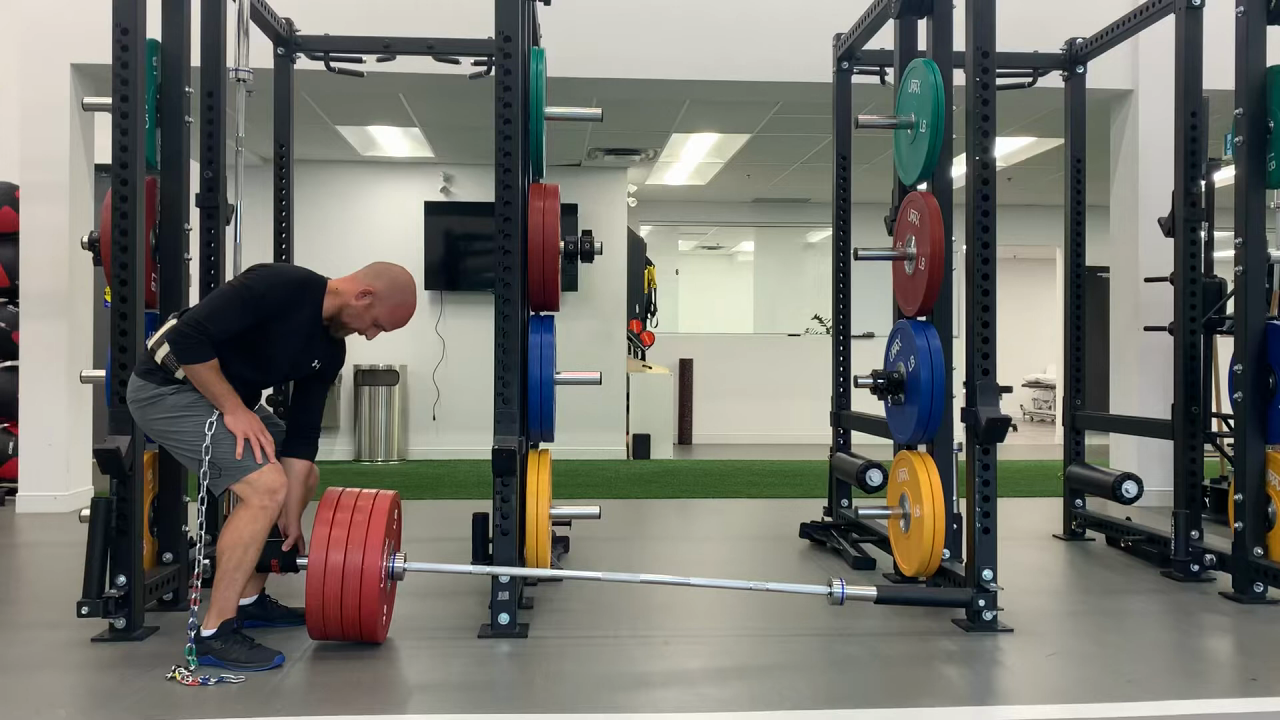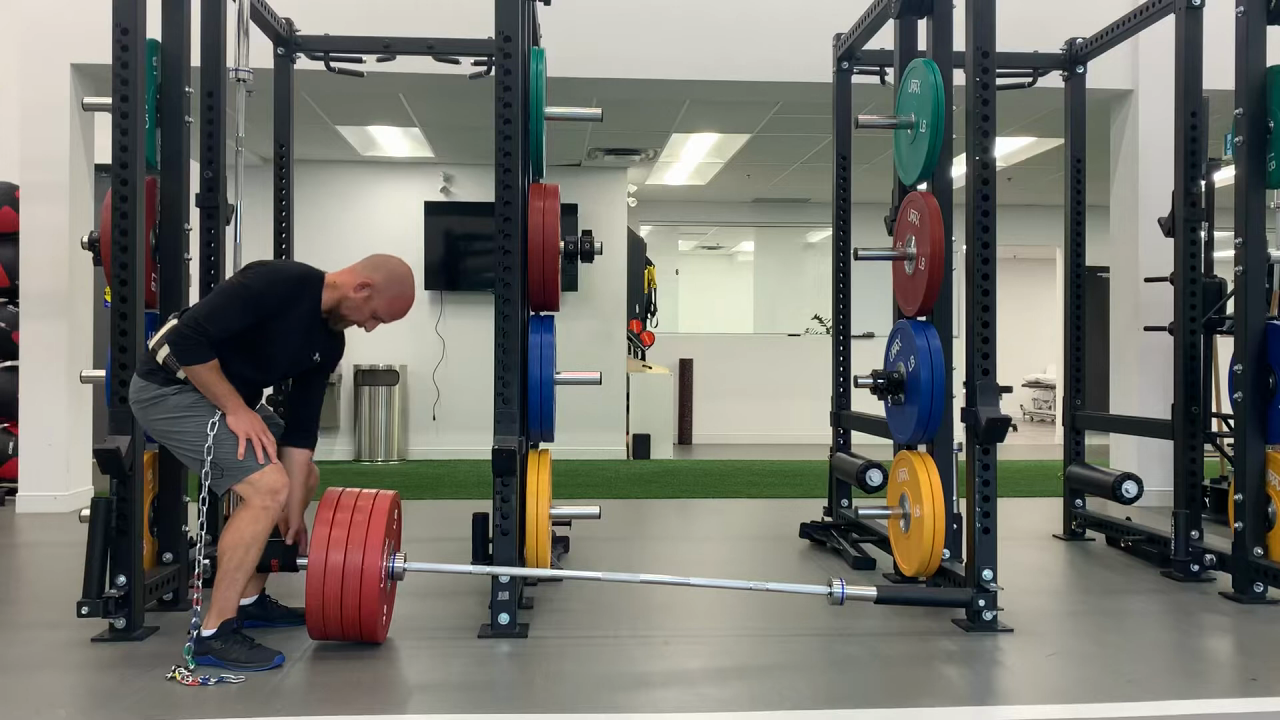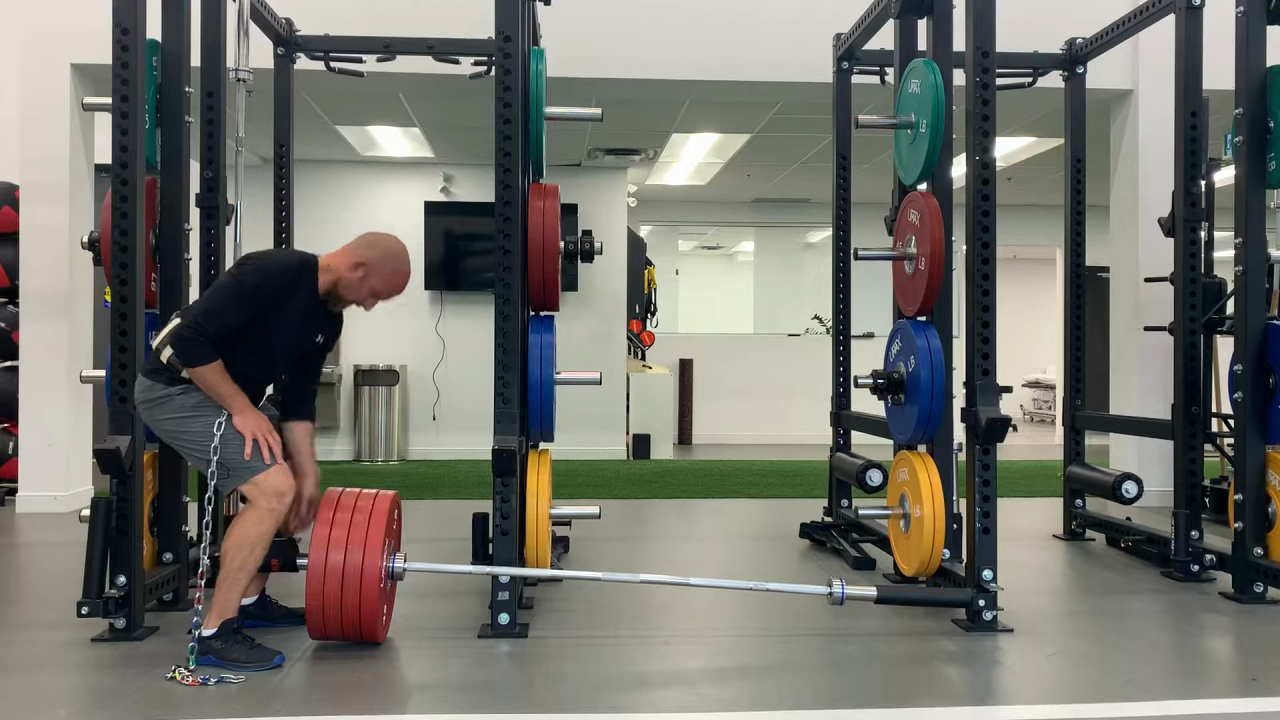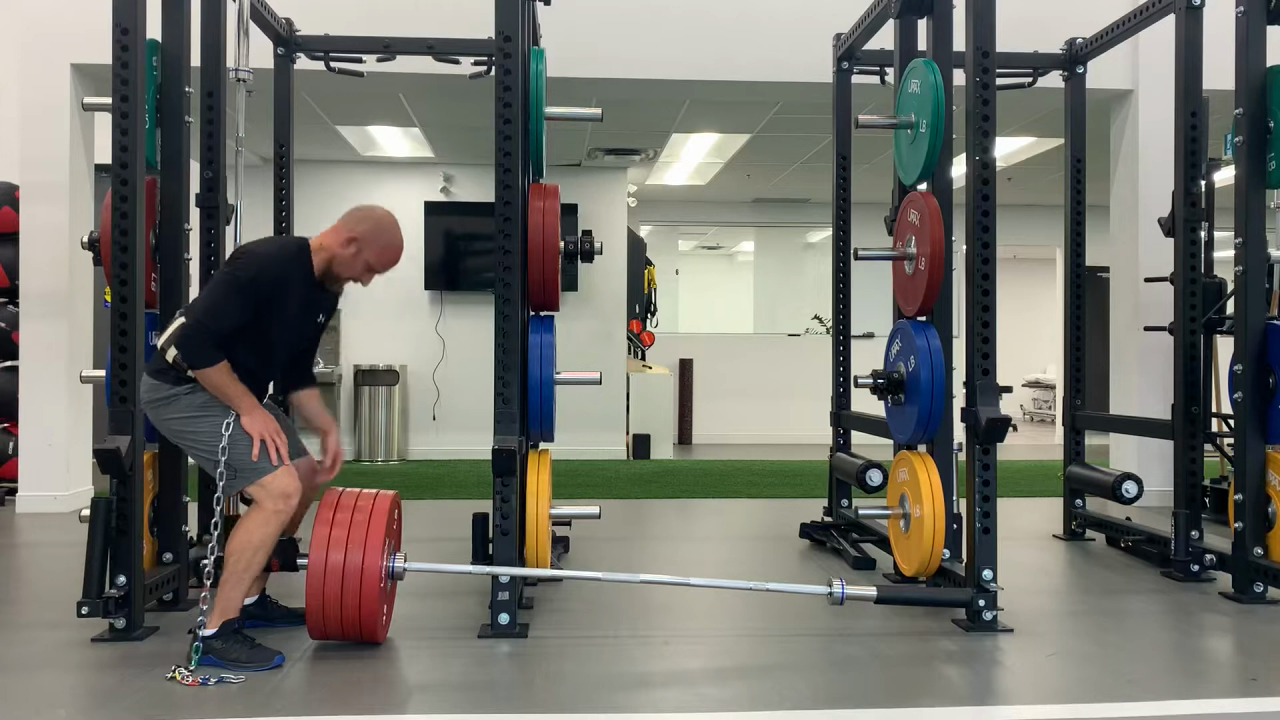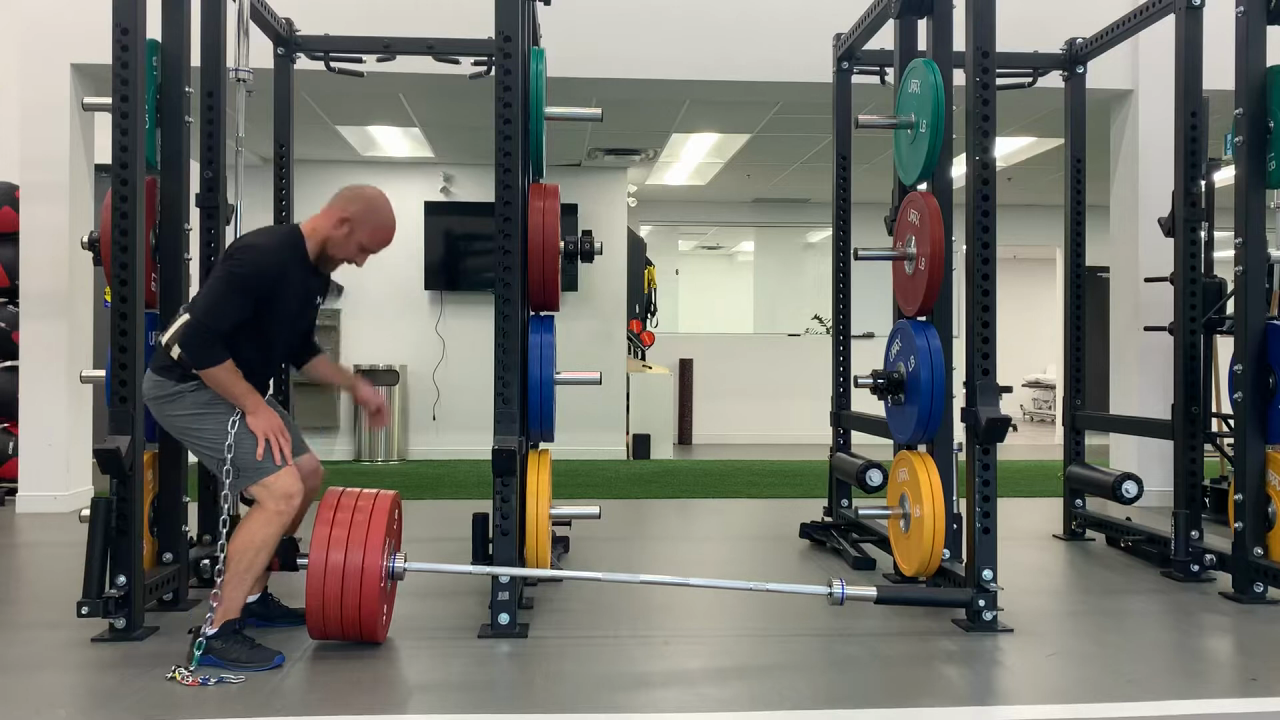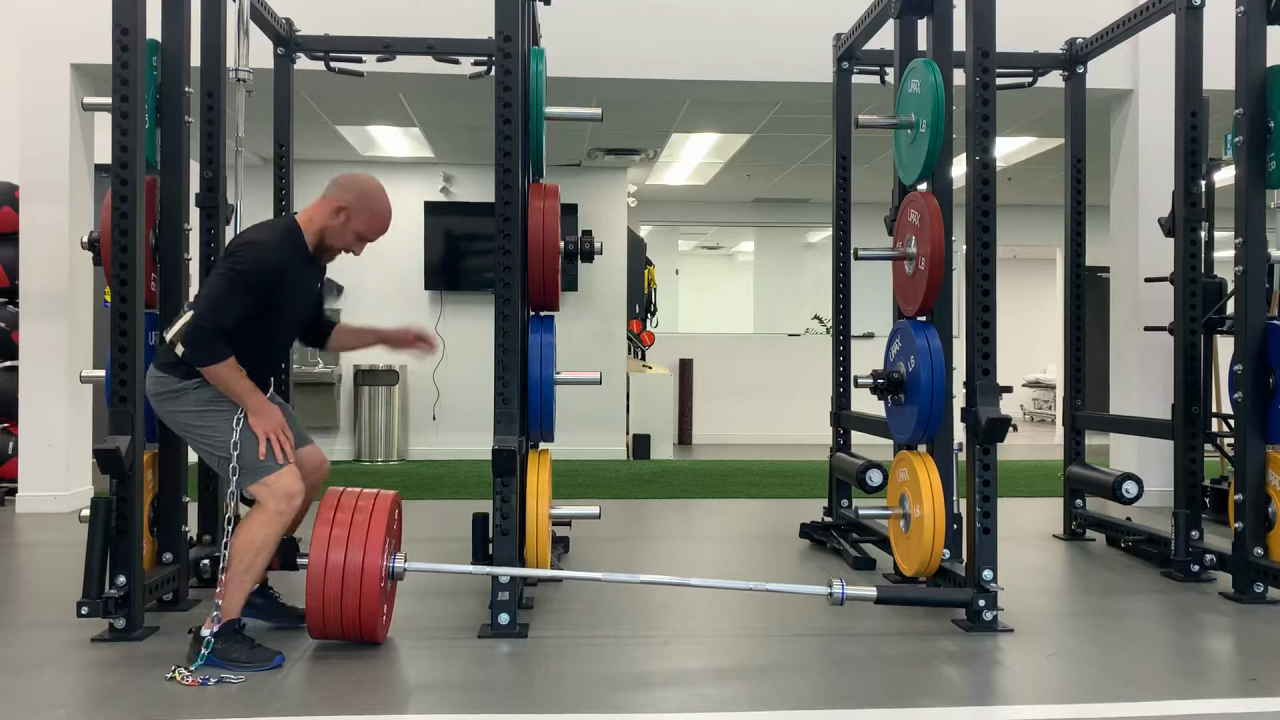
dt=0.1s
person 1, frame 1
left shoulder: (329, 349)
right shoulder: (279, 286)
left elbow: (302, 430)
right elbow: (188, 336)
left wrist: (290, 518)
right wrist: (235, 409)
right hip: (167, 387)
left knee: (302, 477)
right knee: (267, 487)
left ankle: (249, 601)
right ankle: (214, 633)
person 1, frame 2
left shoulder: (328, 341)
right shoulder: (277, 283)
left elbow: (302, 423)
right elbow: (188, 337)
left wrist: (293, 510)
right wrist: (237, 410)
right hip: (168, 388)
left knee: (303, 477)
right knee: (267, 487)
left ankle: (249, 600)
right ankle: (214, 633)
person 1, frame 3
left shoulder: (327, 317)
right shoulder: (271, 274)
left elbow: (298, 402)
right elbow: (192, 339)
left wrist: (308, 475)
right wrist: (243, 408)
left hip: (229, 392)
right hip: (176, 387)
left knee: (299, 480)
right knee: (273, 491)
left ankle: (249, 600)
right ankle: (214, 633)
person 1, frame 4
left shoulder: (323, 294)
right shoulder: (268, 264)
left elbow: (296, 375)
right elbow: (195, 339)
left wrist: (329, 430)
right wrist: (250, 409)
left hip: (235, 388)
right hip: (181, 387)
left knee: (305, 479)
right knee: (280, 492)
left ankle: (249, 598)
right ankle: (215, 632)
person 1, frame 5
left shoulder: (313, 273)
right shoulder: (263, 258)
left elbow: (298, 353)
right elbow: (200, 342)
left wrist: (356, 386)
right wrist: (255, 405)
left hip: (234, 386)
right hip: (186, 384)
left knee: (308, 476)
right knee: (281, 493)
left ankle: (251, 598)
right ankle: (218, 633)
person 1, frame 6
left shoulder: (312, 260)
right shoulder: (265, 251)
left elbow: (317, 333)
right elbow: (202, 338)
left wrist: (385, 337)
right wrist: (257, 405)
left hip: (240, 380)
right hip: (190, 382)
left knee: (311, 469)
right knee: (283, 492)
left ankle: (250, 589)
right ankle: (216, 634)
